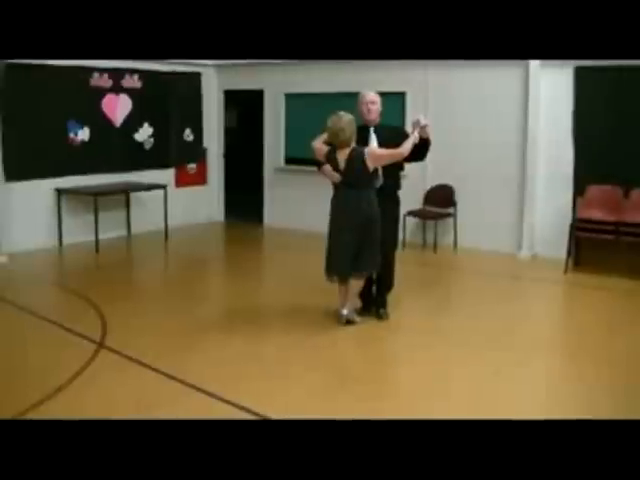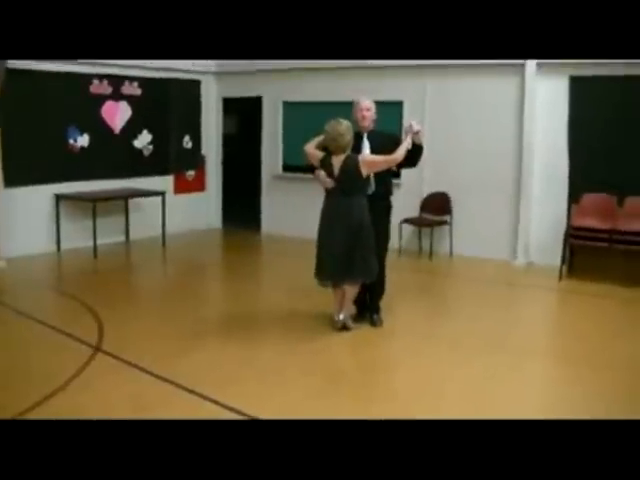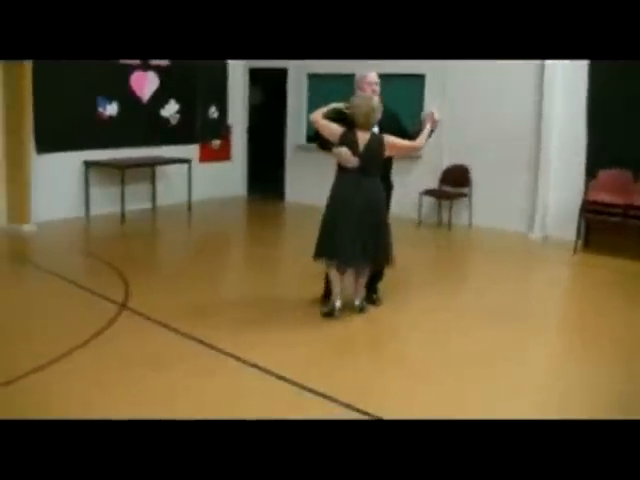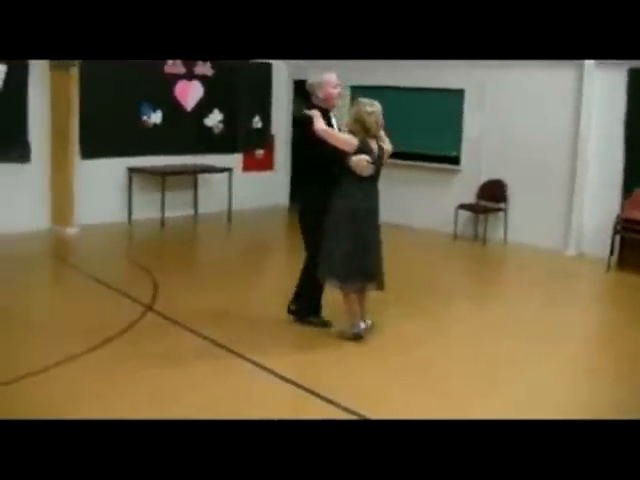
dt=1s
person 1, frame 1
left shoulder: (395, 133)
left elbow: (416, 155)
left wrist: (423, 135)
right wrist: (325, 168)
left hip: (387, 200)
left knee: (386, 250)
left ankle: (381, 301)
right ankle: (366, 299)
person 1, frame 2
left shoulder: (388, 139)
left elbow: (409, 161)
left wrist: (416, 141)
right wrist: (319, 172)
left hip: (379, 206)
left knee: (377, 256)
left ankle: (374, 307)
right ankle: (361, 305)
person 1, frame 3
left shoulder: (389, 117)
right shoulder: (345, 115)
left elbow: (408, 143)
right elbow: (321, 135)
left wrist: (427, 128)
right wrist: (335, 149)
left hip: (380, 186)
left ankle: (371, 287)
right ankle: (330, 291)
person 1, frame 4
left shoulder: (328, 117)
right shoulder: (307, 117)
left elbow: (334, 147)
right elbow: (321, 148)
right wrist: (349, 159)
left hip: (324, 196)
right hip: (312, 197)
left knee: (319, 252)
right knee: (319, 253)
left ankle: (300, 305)
right ankle: (306, 309)
person 2, frame 1
left shoulder: (329, 155)
right shoulder: (367, 155)
left elbow: (316, 143)
right elbow: (401, 153)
left wrist: (331, 132)
right wrist: (415, 135)
left hip: (340, 209)
right hip: (364, 210)
left knee: (343, 257)
right knee: (361, 261)
left ankle: (343, 306)
right ankle: (348, 309)
person 2, frame 2
left shoulder: (323, 161)
right shoulder: (361, 162)
left elbow: (308, 147)
right elbow: (395, 158)
left wrist: (325, 136)
right wrist: (408, 139)
left hip: (332, 216)
right hip: (356, 217)
left knee: (336, 265)
right knee: (355, 268)
left ankle: (338, 312)
right ankle: (344, 314)
person 2, frame 3
left shoulder: (343, 135)
right shoulder: (384, 142)
left elbow: (315, 117)
right elbow: (417, 146)
left wrist: (333, 107)
right wrist: (428, 125)
left hip: (343, 197)
right hip: (371, 199)
left knee: (335, 249)
right knee: (365, 249)
left ankle: (335, 298)
right ankle: (359, 298)
person 2, frame 4
left shoulder: (353, 143)
right shoulder: (379, 147)
left elbow: (321, 129)
right elbow: (388, 148)
left wrist: (316, 114)
right wrist: (379, 130)
left hip: (347, 210)
right hip: (368, 210)
left knee: (342, 266)
right knee: (360, 265)
left ankle: (357, 323)
right ankle: (361, 319)
